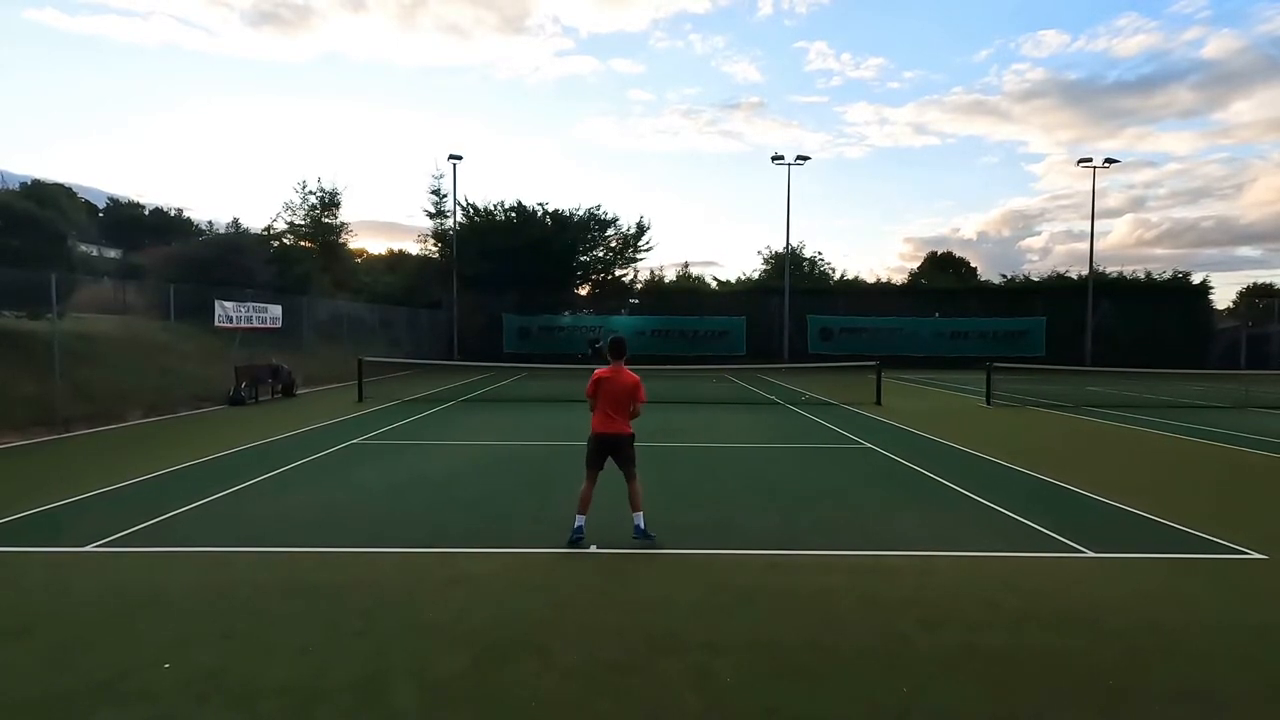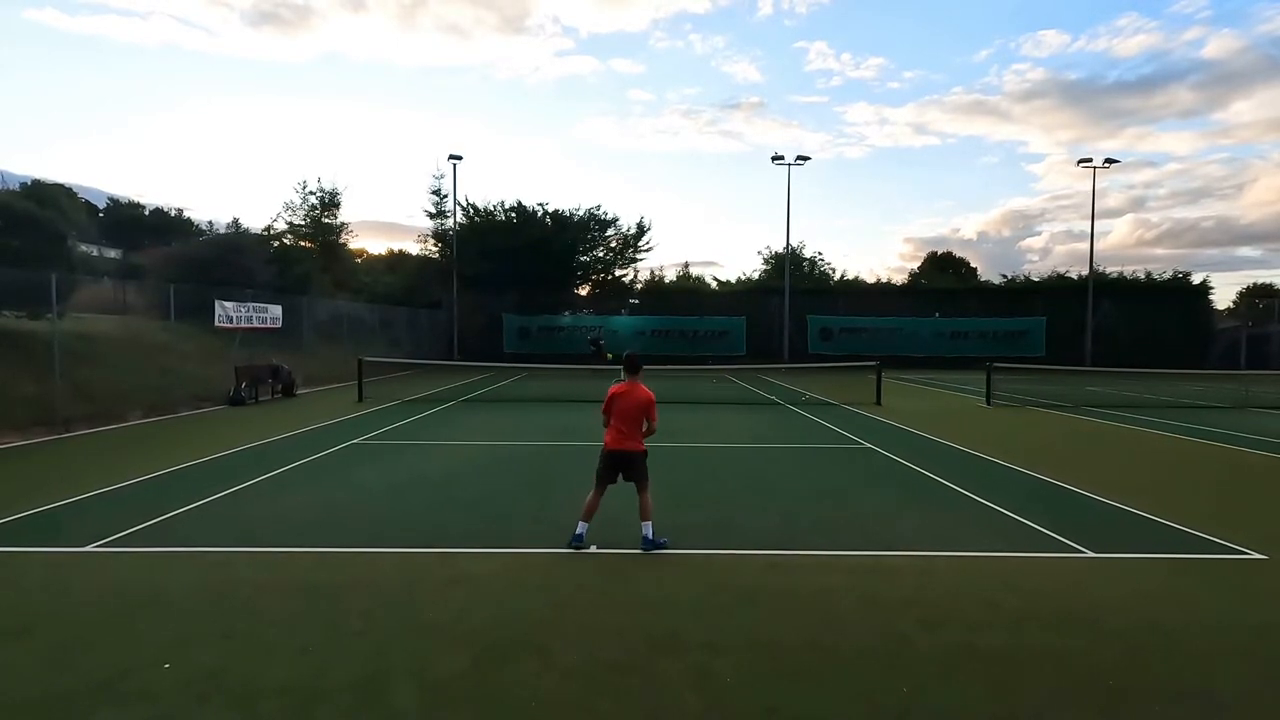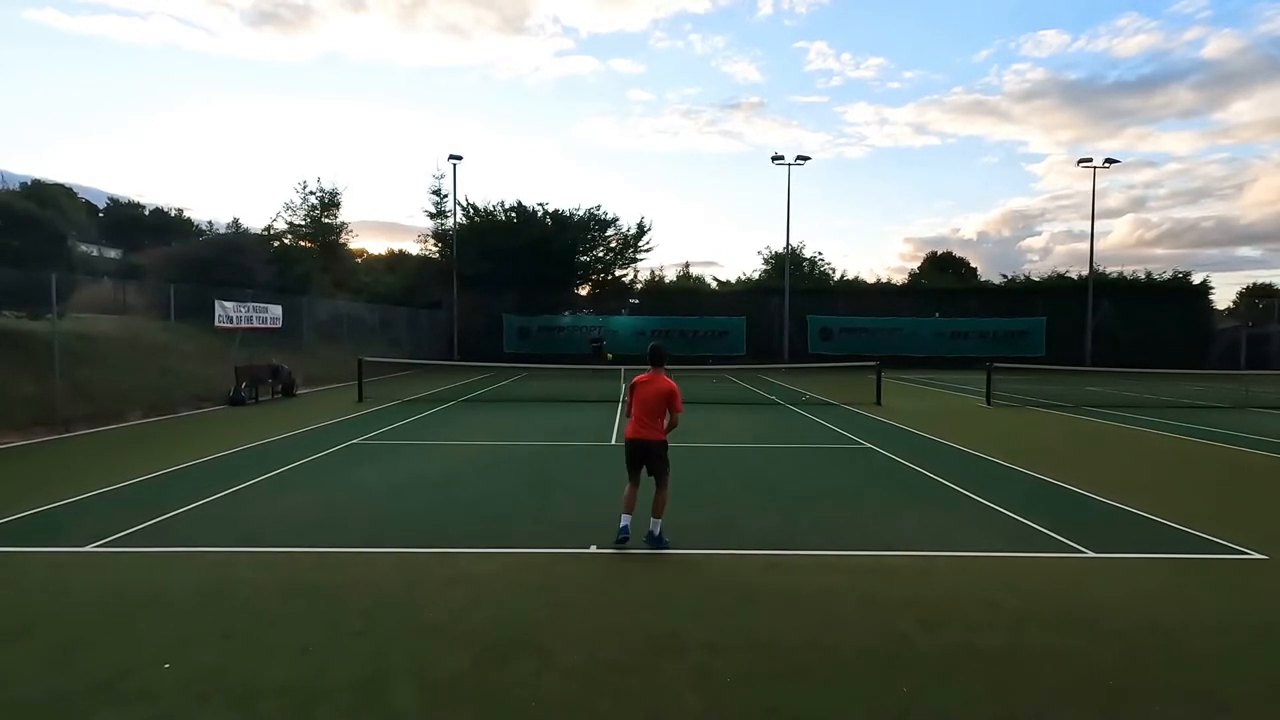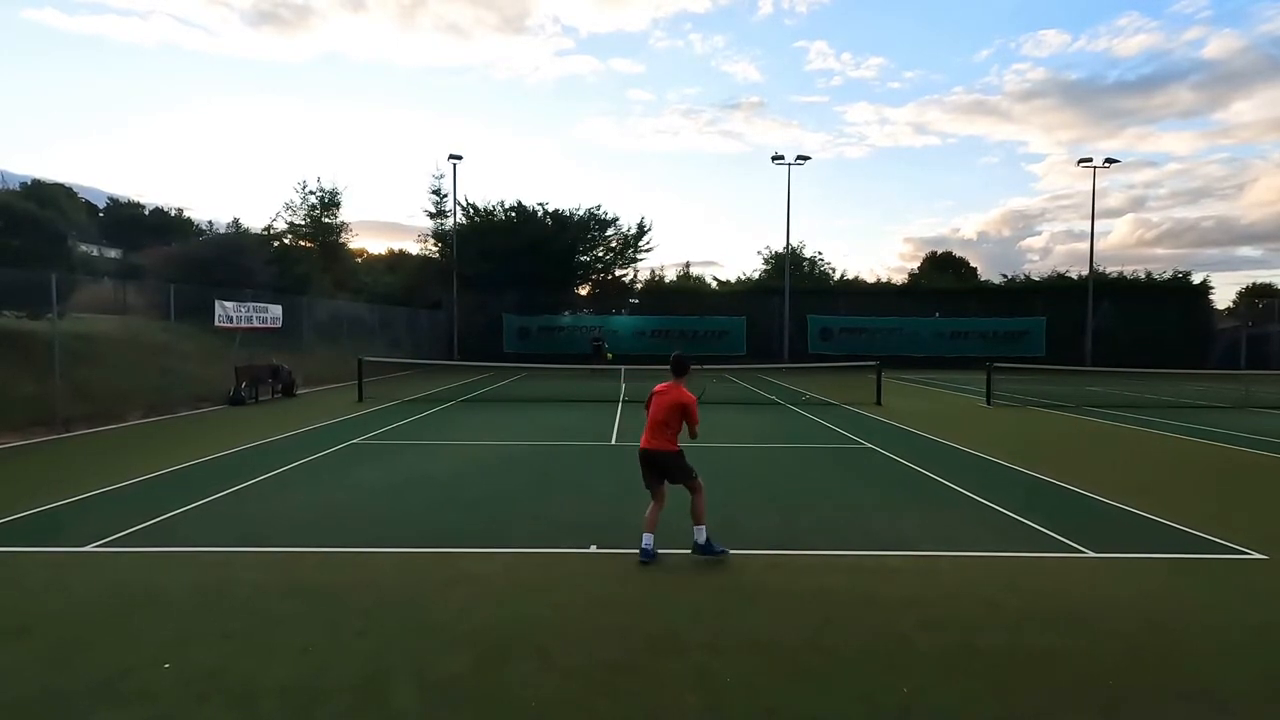
dt=0.2s
person 1, frame 1
left shoulder: (598, 375)
right shoulder: (634, 380)
left elbow: (591, 406)
right elbow: (637, 411)
left hip: (599, 434)
right hip: (622, 435)
left knee: (590, 481)
right knee: (632, 480)
left ankle: (579, 528)
right ankle: (639, 528)
person 1, frame 2
left shoulder: (614, 391)
right shoulder: (648, 396)
left elbow: (606, 422)
right elbow: (652, 428)
left hip: (611, 448)
right hip: (636, 451)
left knee: (597, 491)
right knee: (643, 491)
left ankle: (579, 535)
right ankle: (648, 537)
person 1, frame 3
left shoulder: (637, 381)
right shoulder: (671, 387)
left elbow: (629, 412)
right elbow: (674, 422)
left hip: (632, 439)
right hip: (655, 441)
left knee: (633, 482)
right knee: (662, 485)
left ankle: (624, 528)
right ankle: (654, 533)
person 1, frame 4
left shoulder: (657, 390)
right shoulder: (687, 399)
right elbow: (693, 434)
right wrist: (695, 428)
left hip: (645, 450)
right hip: (668, 452)
left knee: (657, 499)
right knee: (697, 489)
left ankle: (646, 548)
right ankle: (701, 542)
